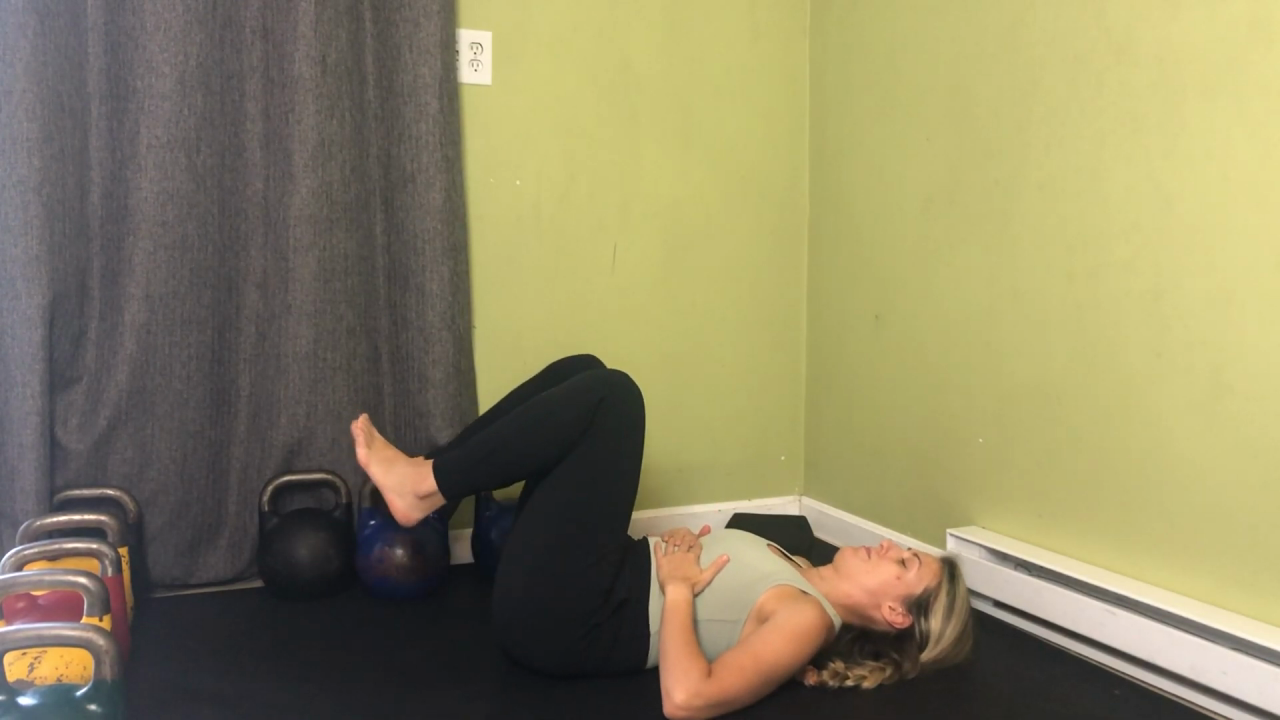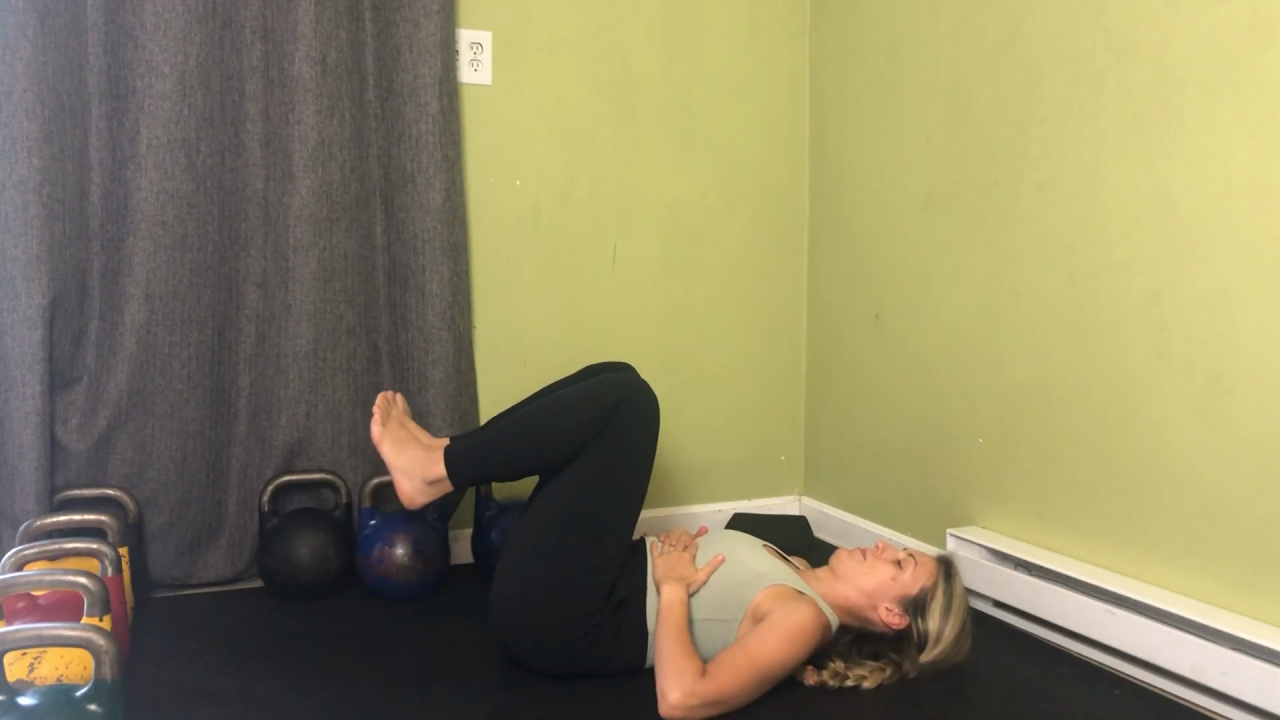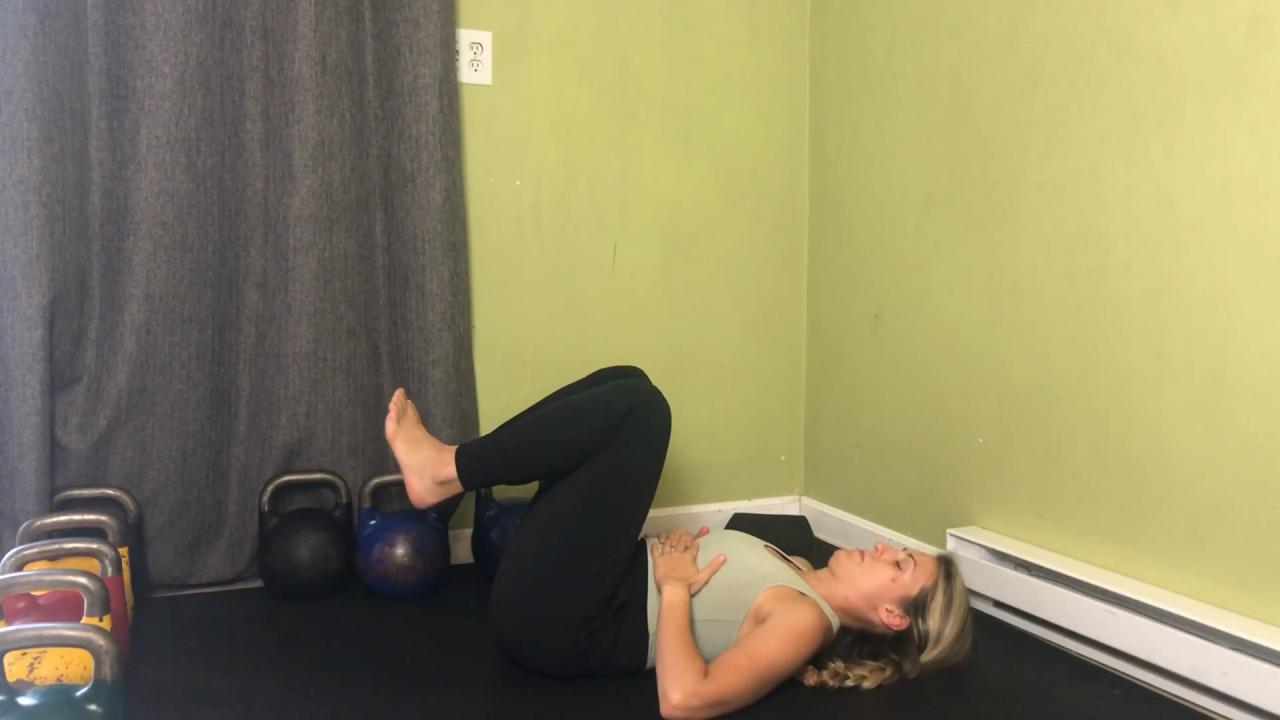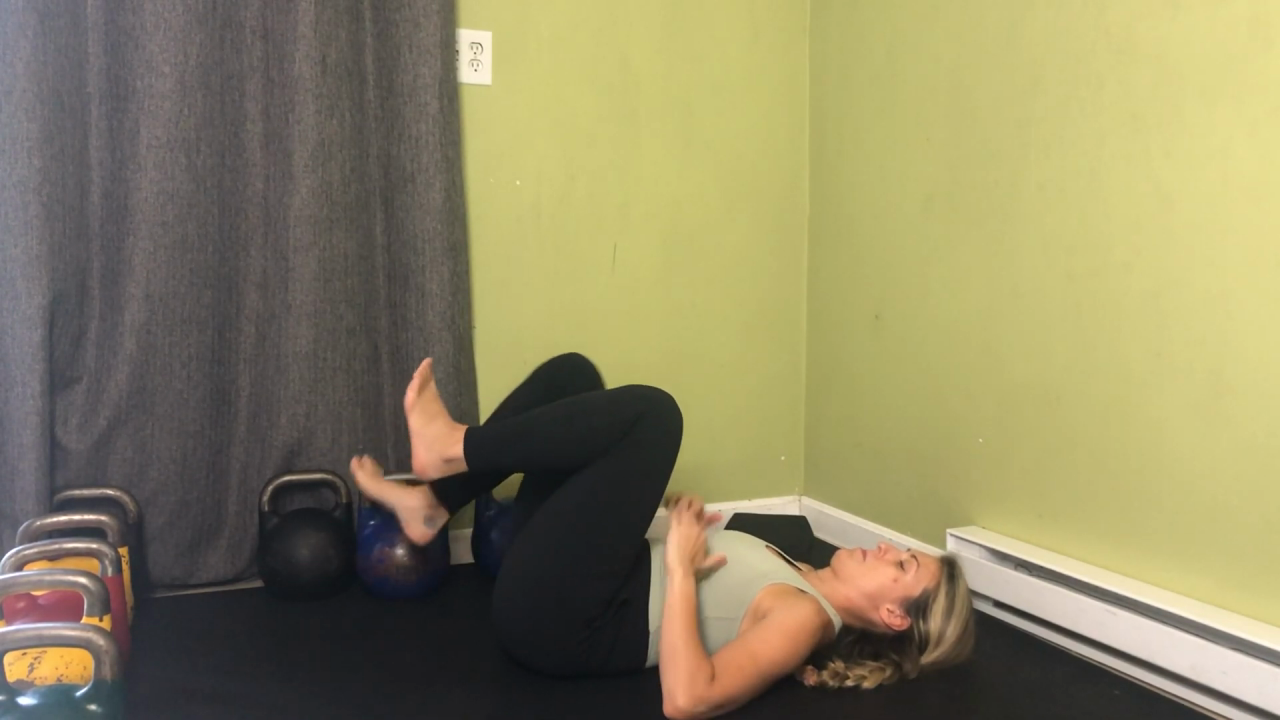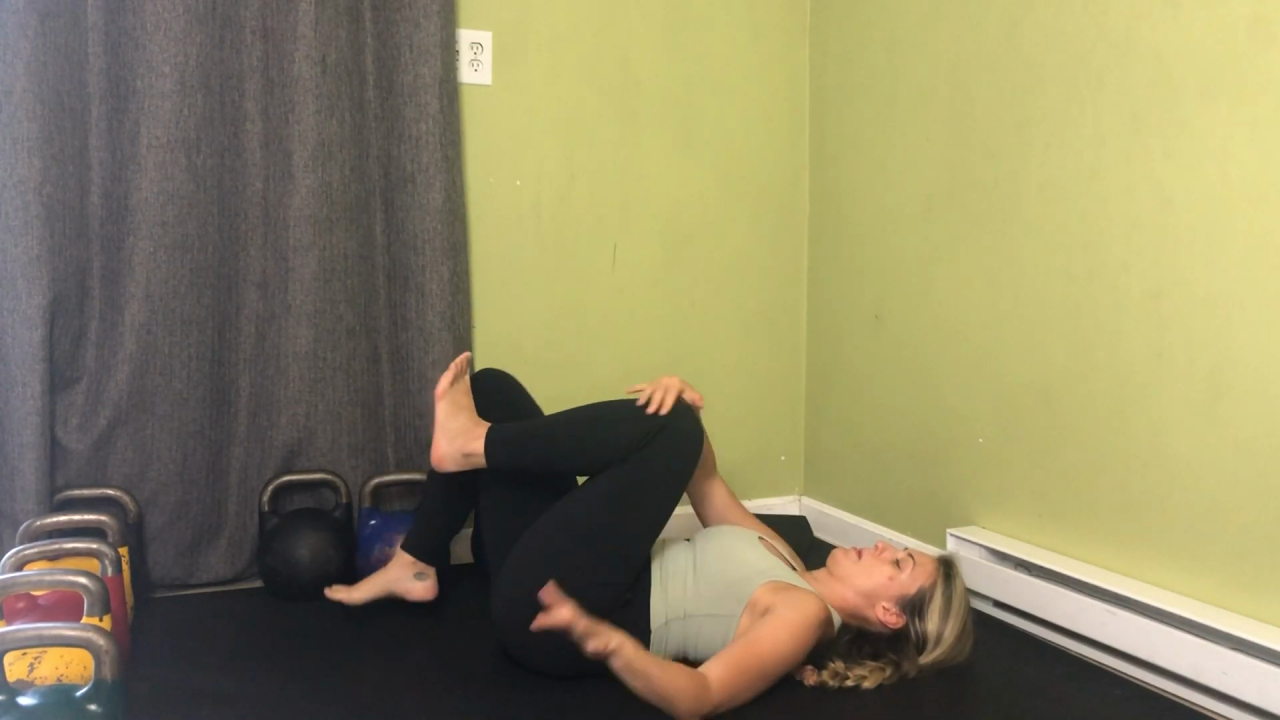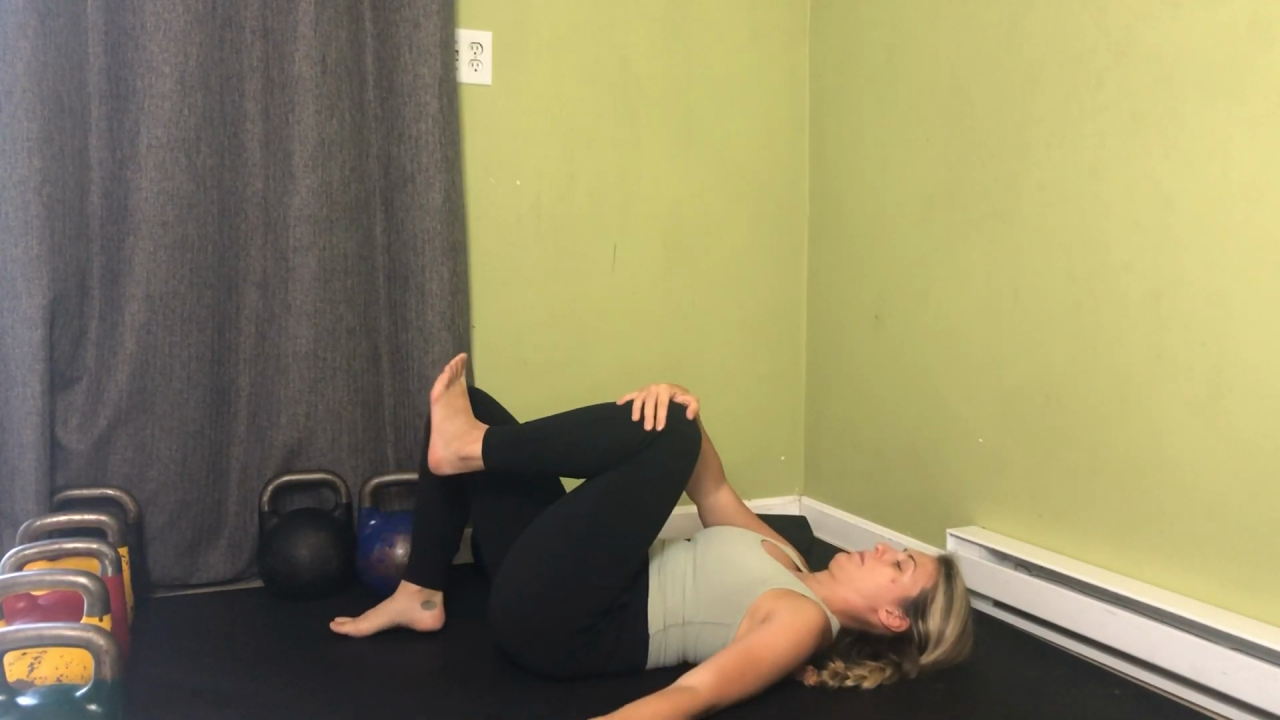
dt=0.3s
person 1, frame 1
left shoulder: (807, 619)
right shoulder: (800, 577)
left wrist: (678, 586)
right wrist: (677, 549)
left hip: (556, 618)
right hip: (564, 594)
left knee: (611, 396)
right knee: (585, 374)
left ankle: (425, 486)
right ankle: (429, 478)
person 1, frame 2
left shoulder: (804, 619)
right shoulder: (798, 577)
left wrist: (674, 586)
right wrist: (675, 553)
left hip: (554, 614)
right hip: (588, 587)
left knee: (626, 400)
right knee: (617, 383)
left ankle: (435, 473)
right ankle: (444, 456)
person 1, frame 3
left shoulder: (805, 621)
right shoulder: (799, 577)
left wrist: (673, 587)
right wrist: (672, 556)
left hip: (555, 617)
right hip: (585, 590)
left knee: (639, 408)
right knee: (626, 385)
left ankle: (446, 471)
right ankle: (456, 464)
person 1, frame 4
left shoulder: (805, 619)
right shoulder: (798, 578)
left wrist: (678, 569)
right wrist: (681, 528)
left hip: (553, 618)
right hip: (587, 583)
left knee: (652, 414)
right knee: (572, 374)
left ankle: (450, 451)
right ankle: (429, 501)
person 1, frame 5
left shoulder: (804, 615)
right shoulder: (784, 562)
right elbow: (707, 488)
left wrist: (607, 641)
right wrist: (683, 402)
left hip: (549, 612)
right hip: (554, 582)
left knee: (670, 429)
right knee: (490, 387)
left ankle: (474, 447)
right ankle: (414, 568)
person 1, frame 6
left shoulder: (804, 621)
right shoulder: (786, 561)
right elbow: (711, 490)
right wrist: (682, 406)
left hip: (554, 619)
right hip: (554, 583)
left knee: (666, 436)
right knee: (469, 404)
left ankle: (469, 449)
right ankle: (420, 595)
